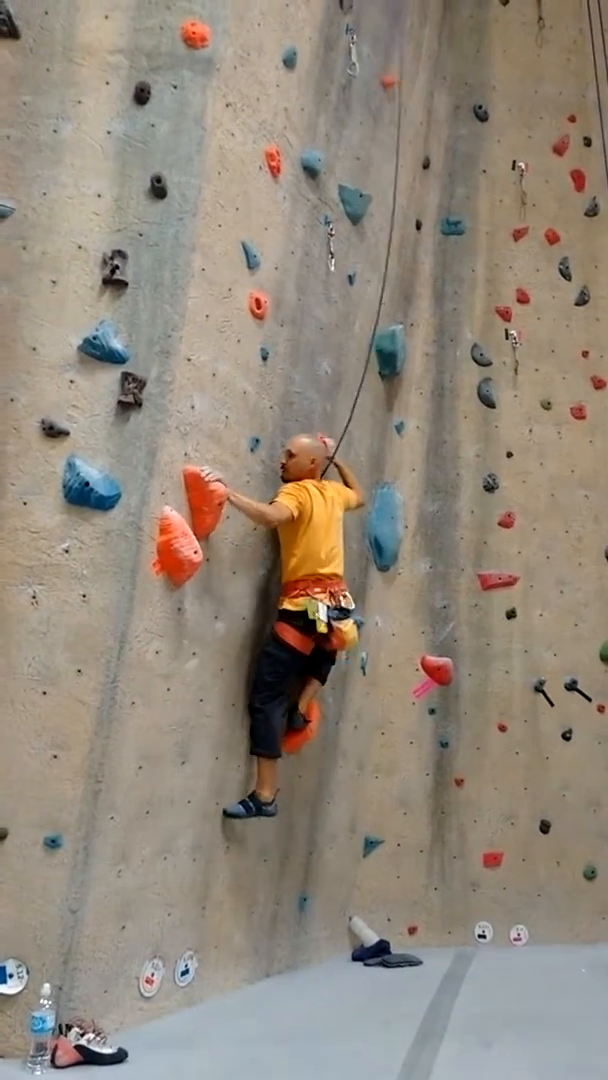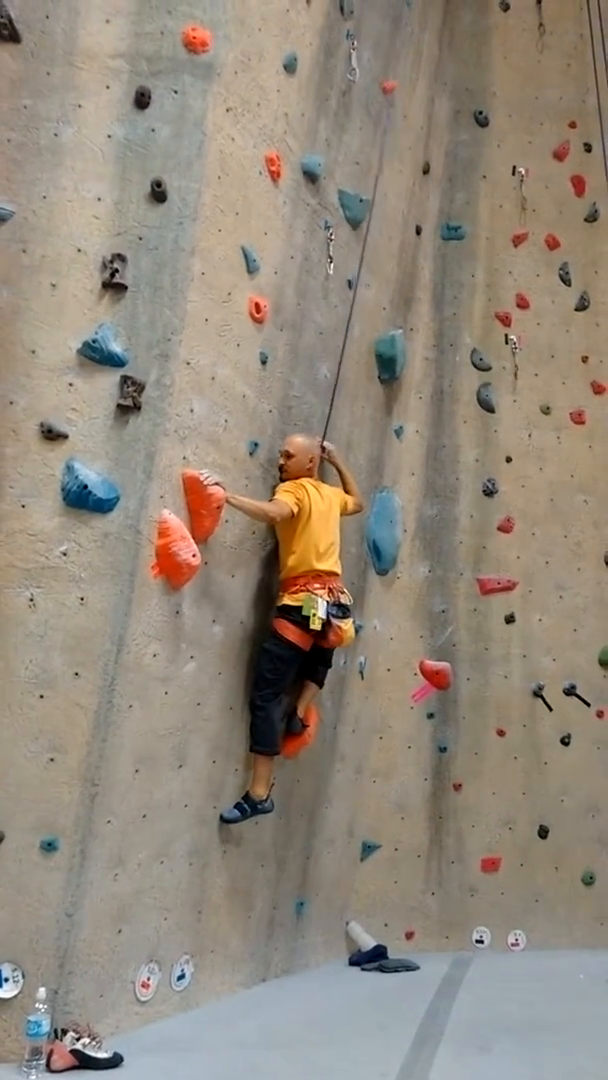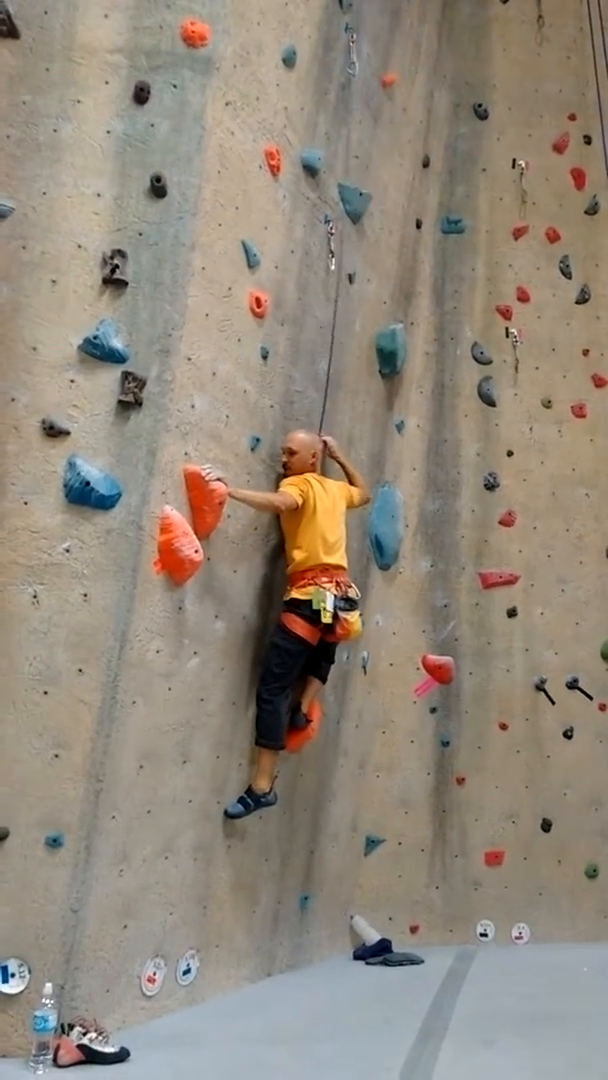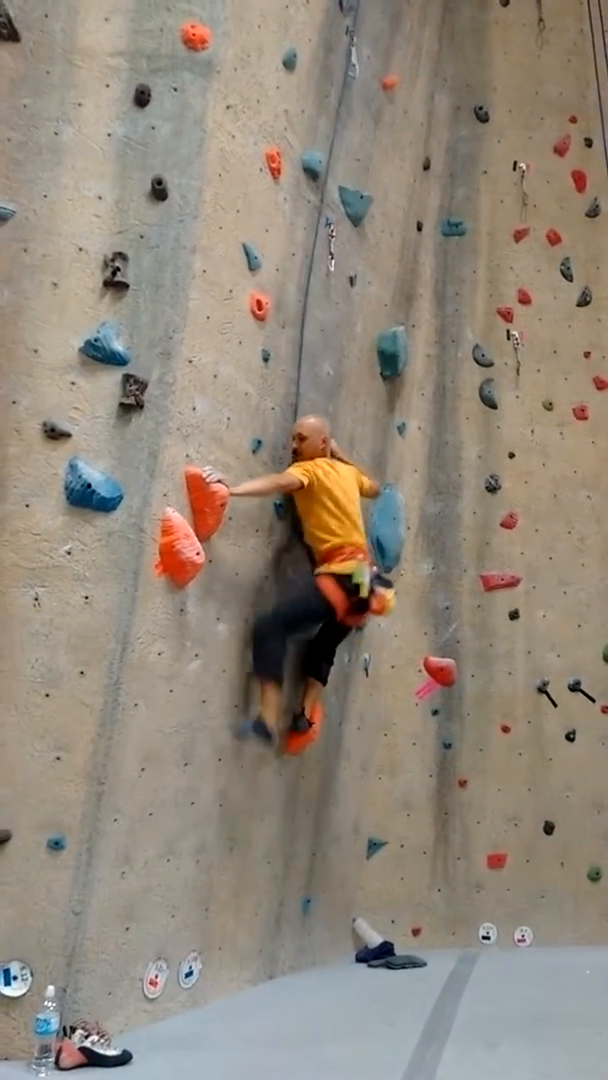
dt=0.4s
person 1, frame 1
left shoulder: (296, 491)
right shoulder: (334, 492)
left elbow: (272, 516)
right elbow: (359, 497)
left wrist: (228, 494)
right wrist: (338, 461)
left hip: (304, 605)
right hip: (336, 603)
left knee: (266, 698)
right knee: (322, 655)
left ankle: (264, 795)
right ankle: (301, 708)
person 1, frame 2
left shoulder: (294, 490)
right shoulder: (330, 493)
left elbow: (273, 513)
right elbow: (357, 502)
left wrist: (227, 496)
right wrist: (338, 463)
left hip: (303, 601)
right hip: (334, 600)
left knee: (266, 695)
right knee: (318, 658)
left ankle: (259, 794)
right ankle: (299, 713)
person 1, frame 3
left shoulder: (299, 485)
right shoulder: (336, 488)
left elbow: (281, 502)
right elbow: (364, 494)
left wrist: (229, 491)
right wrist: (340, 458)
left hip: (310, 596)
right hip: (340, 593)
left knee: (272, 690)
right knee: (320, 654)
left ankle: (261, 787)
right ankle: (303, 708)
person 1, frame 4
left shoulder: (310, 470)
right shoulder: (347, 472)
left elbow: (278, 483)
right elbow: (375, 489)
left wrist: (231, 490)
left hip: (342, 575)
right hip: (364, 580)
left knee: (268, 628)
right knee: (322, 647)
left ankle: (268, 720)
right ankle: (307, 716)
